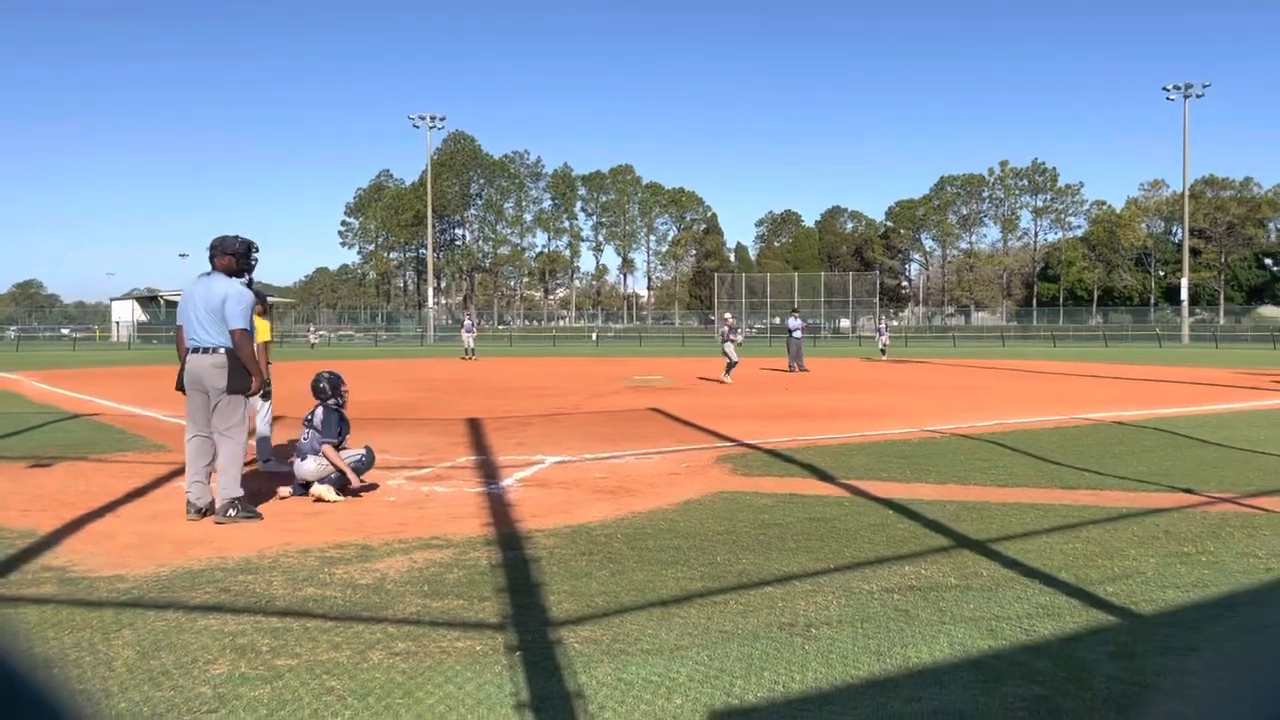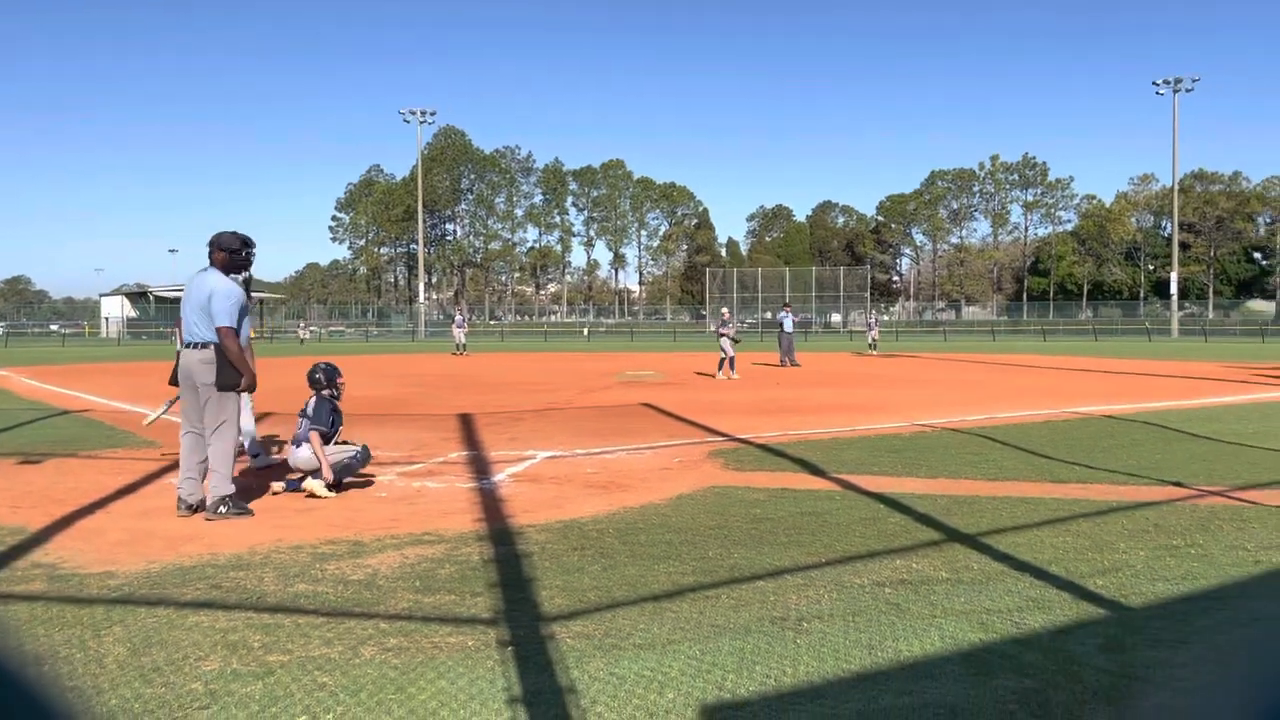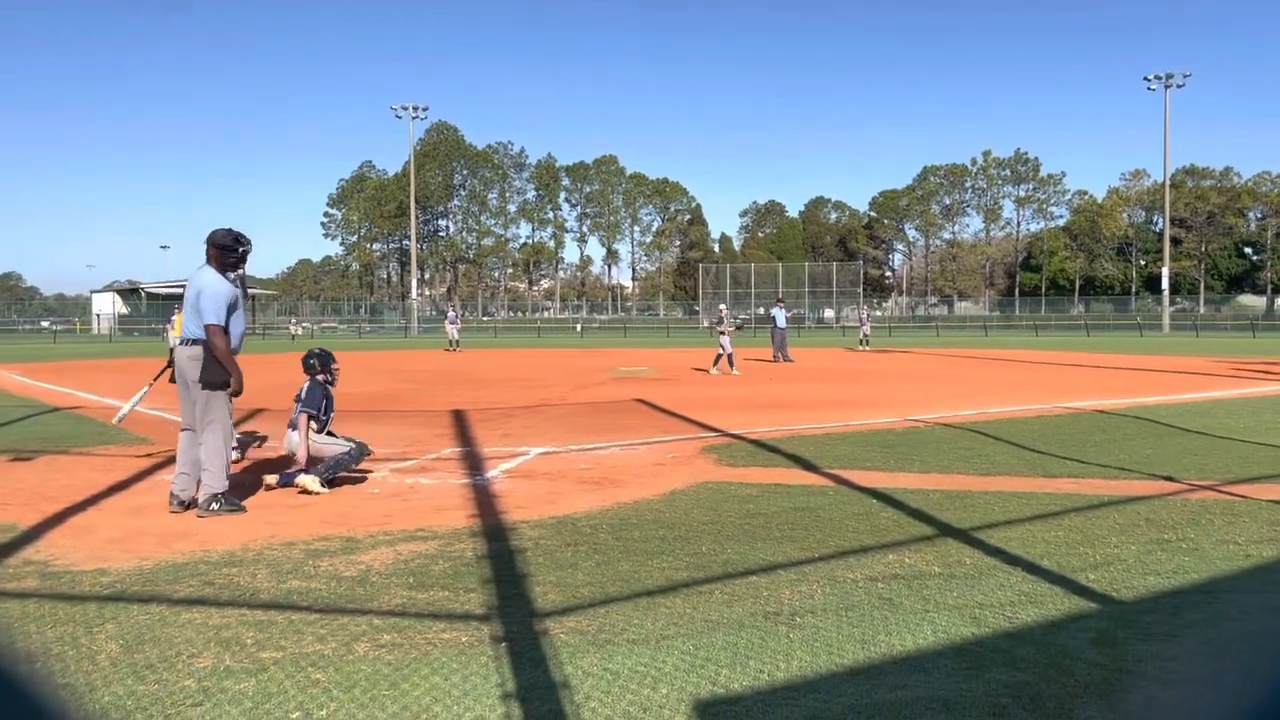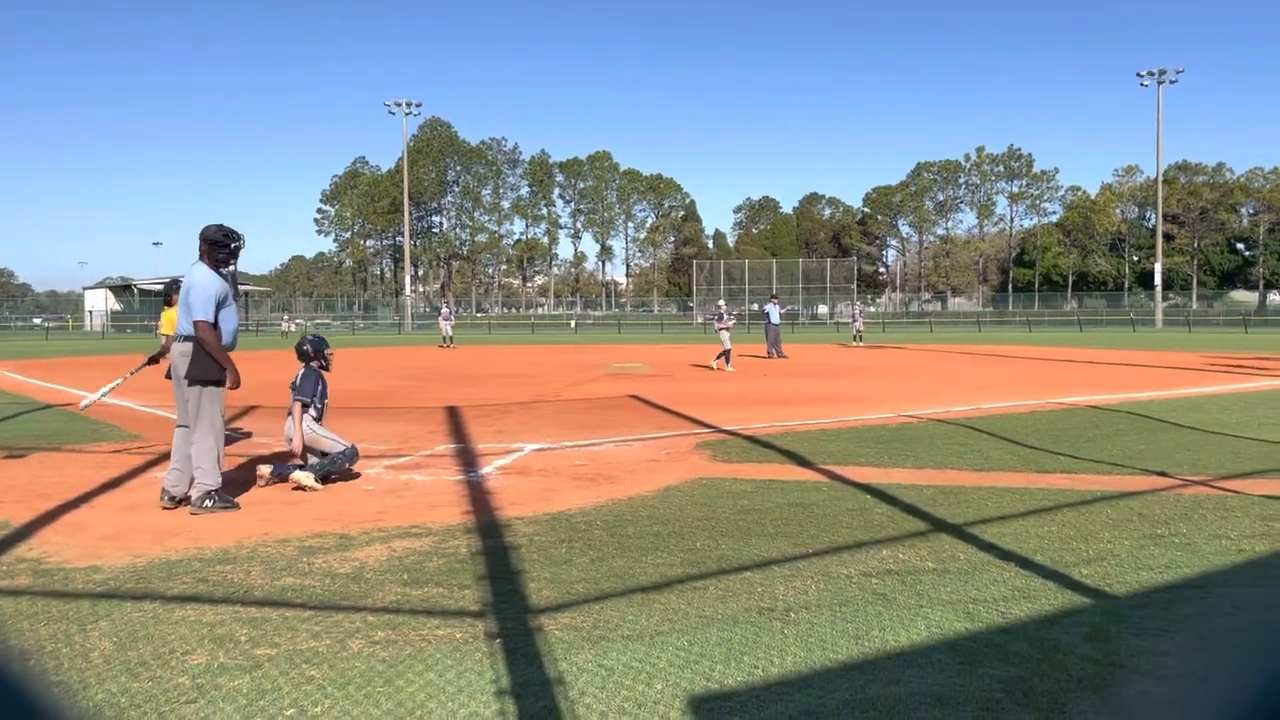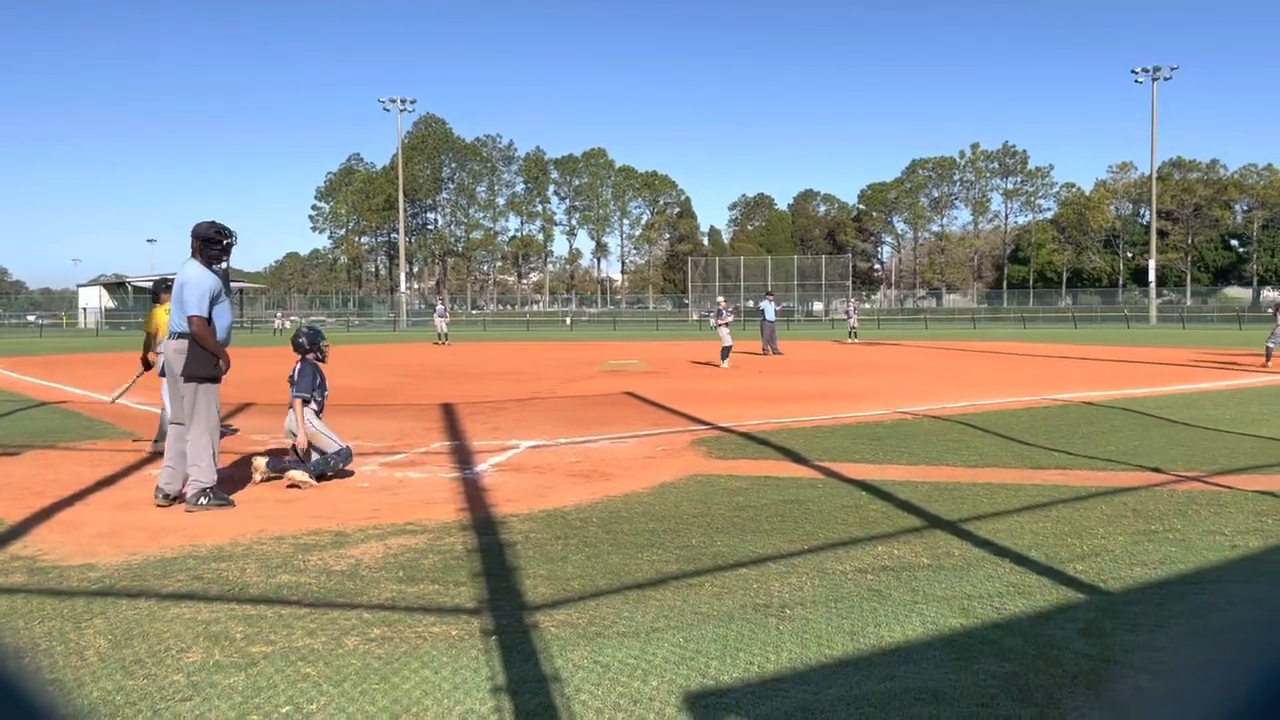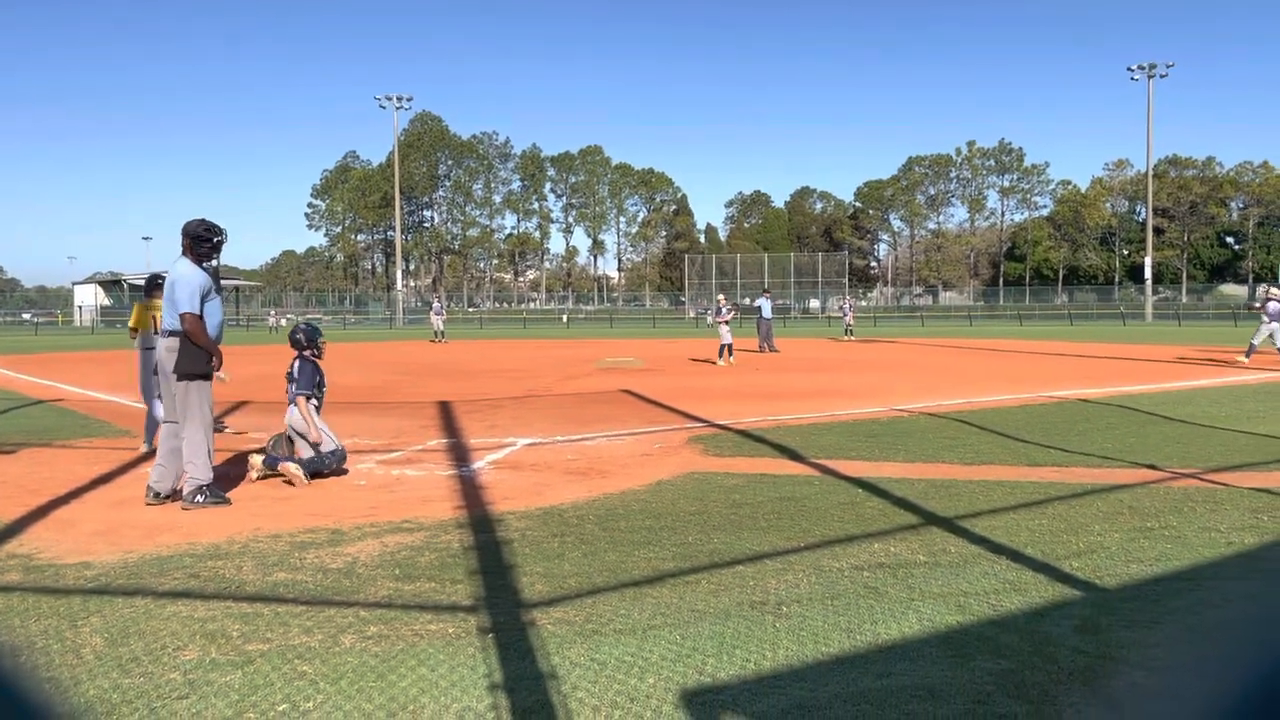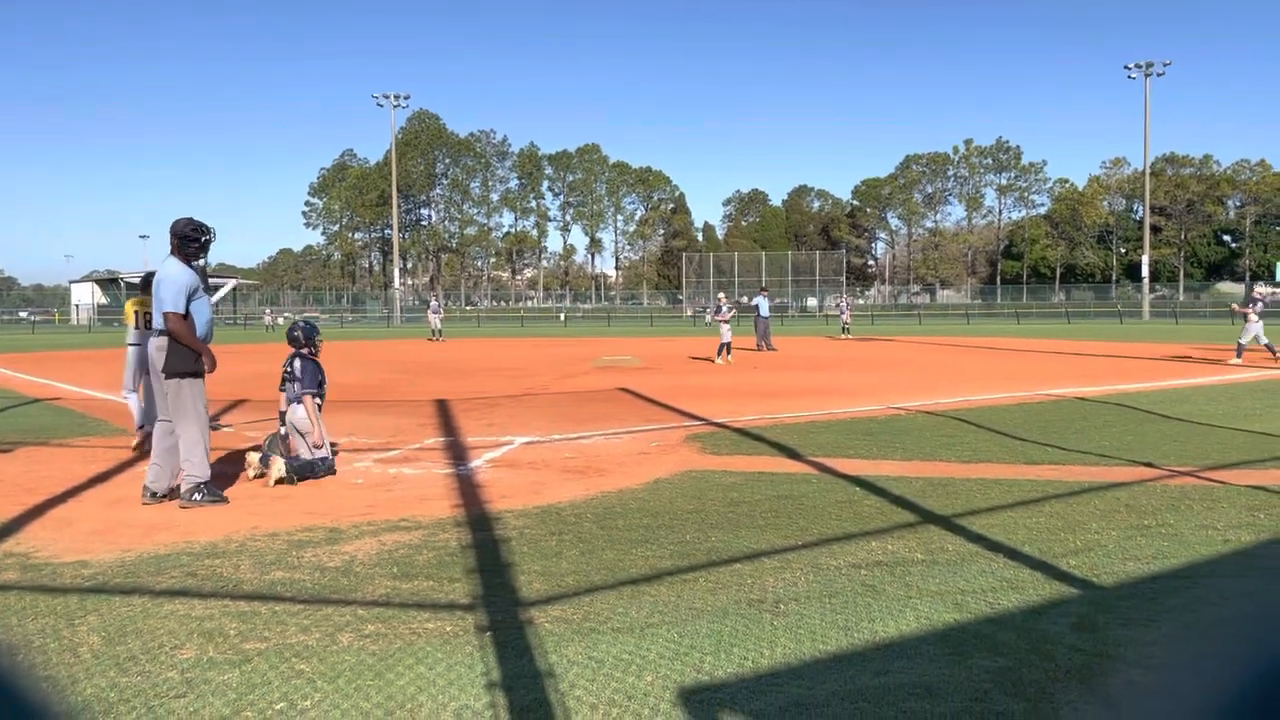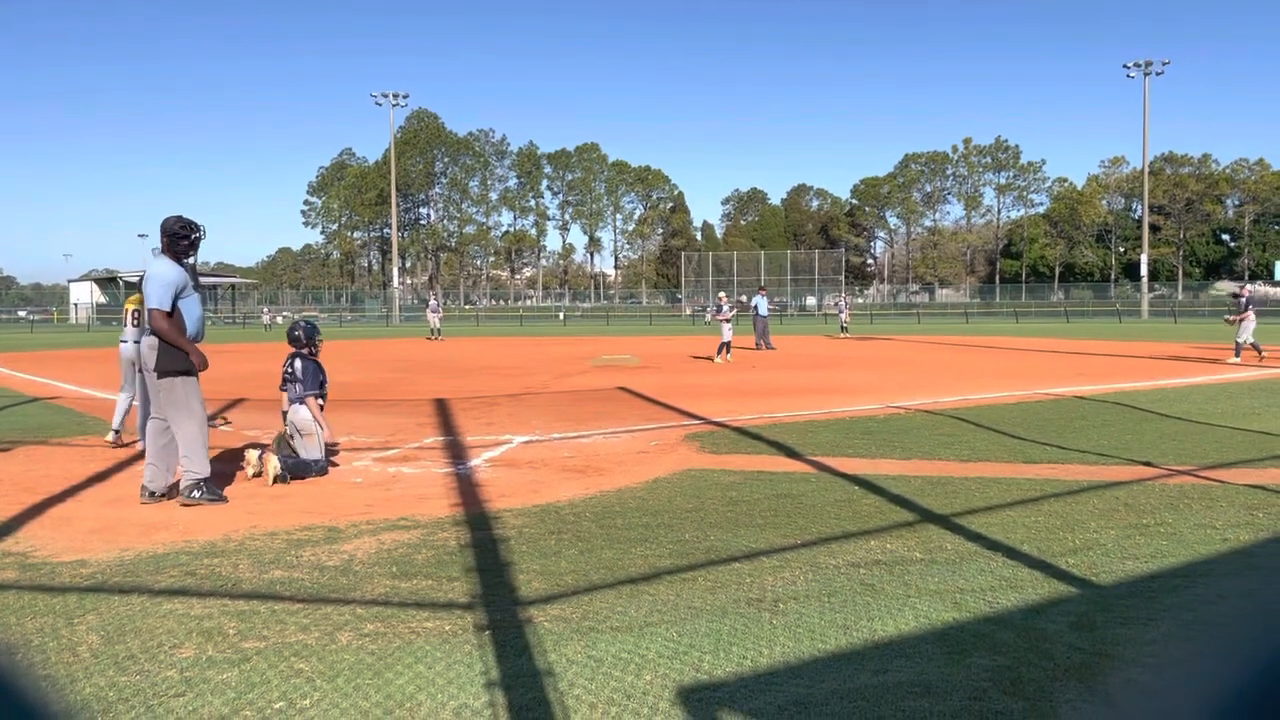
dt=0.2s
person 1, frame 1
left shoulder: (191, 288)
right shoulder: (236, 291)
left elbow: (180, 334)
right elbow: (239, 338)
left wrist: (187, 368)
right wrist: (257, 373)
left hip: (193, 364)
right hip: (223, 366)
left knee: (197, 434)
right knee: (231, 435)
left ankle: (196, 501)
right ankle: (228, 503)
person 1, frame 2
left shoulder: (194, 281)
right shoulder: (226, 288)
left elbow: (184, 326)
right elbow: (226, 336)
right wrist: (248, 371)
left hip: (187, 358)
right hip: (214, 362)
left knee: (192, 430)
right knee: (222, 431)
left ankle: (188, 498)
right ankle: (220, 500)
person 1, frame 3
left shoulder: (200, 276)
right shoulder: (218, 285)
right elbow: (215, 334)
right wrist: (235, 371)
left hip: (186, 355)
right hip: (205, 359)
left knee: (192, 428)
right knee: (215, 428)
left ankle: (182, 494)
right ankle: (212, 497)
person 1, frame 4
left shoulder: (207, 274)
right shoulder: (207, 281)
right elbow: (204, 331)
right wrist: (229, 366)
left hip: (185, 353)
right hip: (200, 356)
left knee: (188, 424)
right knee: (207, 425)
left ankle: (174, 489)
right ankle: (205, 494)
person 1, frame 5
left shoulder: (195, 270)
right shoulder: (200, 277)
right elbow: (198, 325)
right wrist: (223, 354)
left hip: (179, 350)
right hip: (194, 353)
left knee: (182, 421)
right knee: (203, 422)
left ankle: (169, 487)
right ankle: (201, 491)
person 1, frame 6
left shoulder: (189, 269)
right shoulder: (190, 274)
right elbow: (190, 323)
right wrist: (215, 351)
left hip: (173, 350)
right hip: (185, 351)
left knee: (174, 420)
right knee: (197, 420)
left ankle: (161, 486)
right ankle: (197, 489)
person 1, frame 7
left shoulder: (183, 269)
right shoulder: (176, 274)
right elbow: (173, 323)
right wrist: (204, 350)
left hip: (168, 351)
right hip: (176, 352)
left knee: (169, 419)
right knee: (192, 418)
left ankle: (157, 485)
right ankle: (195, 487)
person 1, frame 8
left shoulder: (177, 267)
right shoulder: (165, 272)
right elbow: (157, 320)
right wrist: (192, 349)
left hip: (167, 350)
right hip: (168, 350)
left knee: (162, 417)
right knee: (190, 416)
left ankle: (155, 485)
right ankle: (194, 484)
